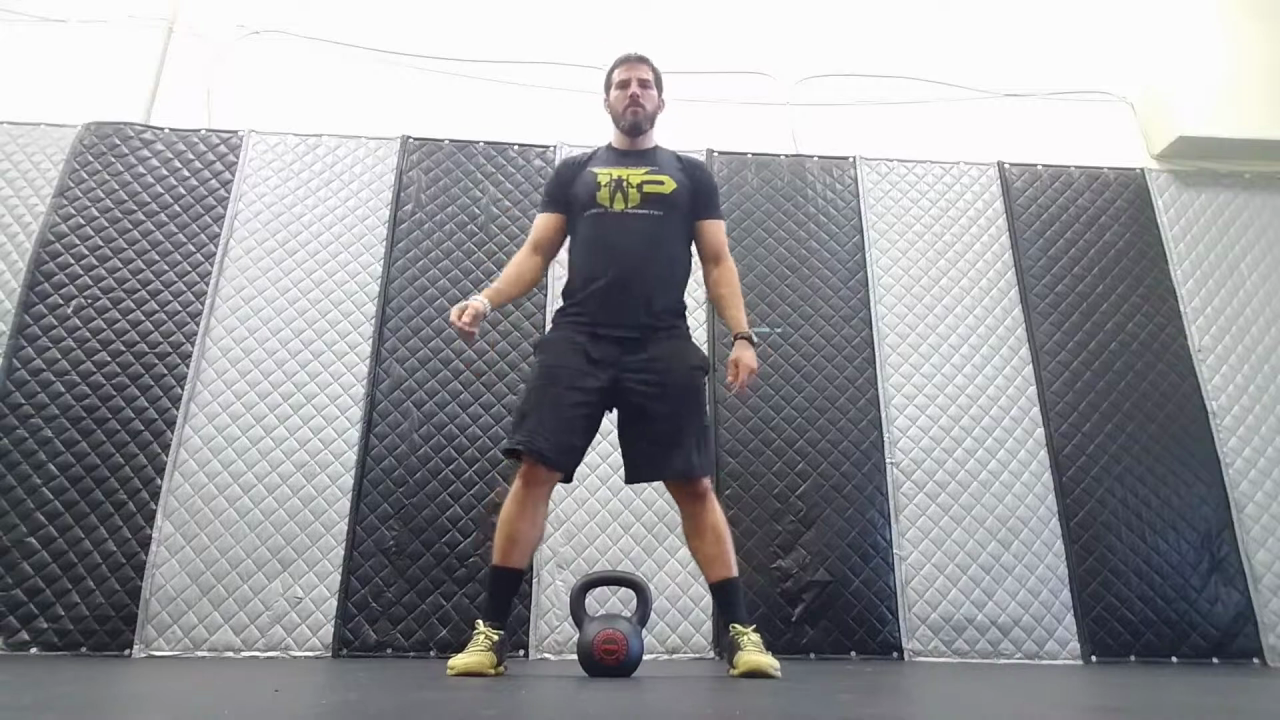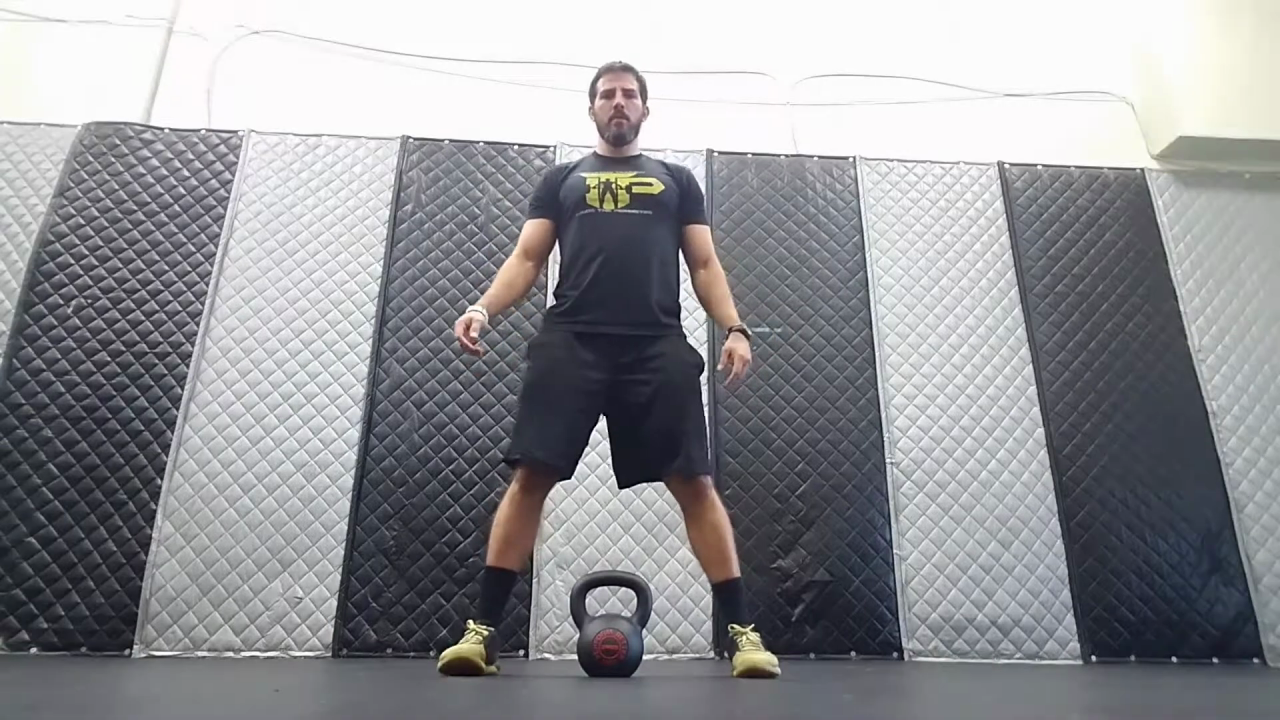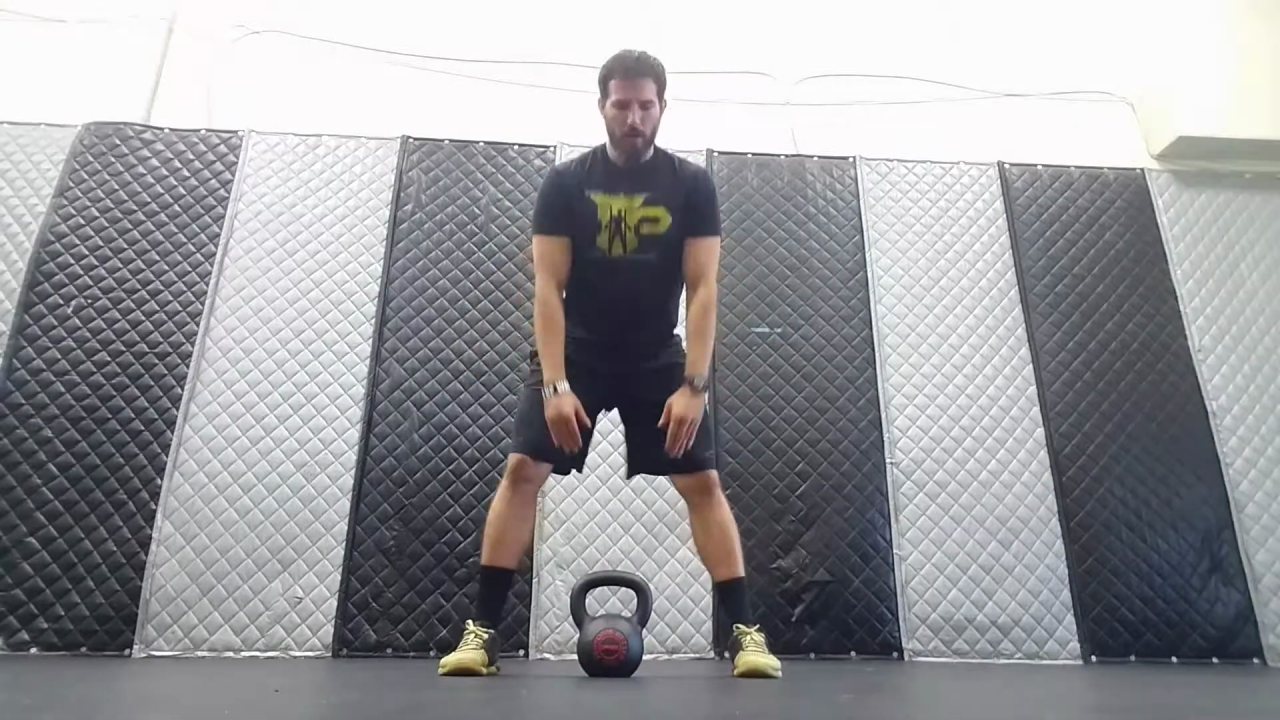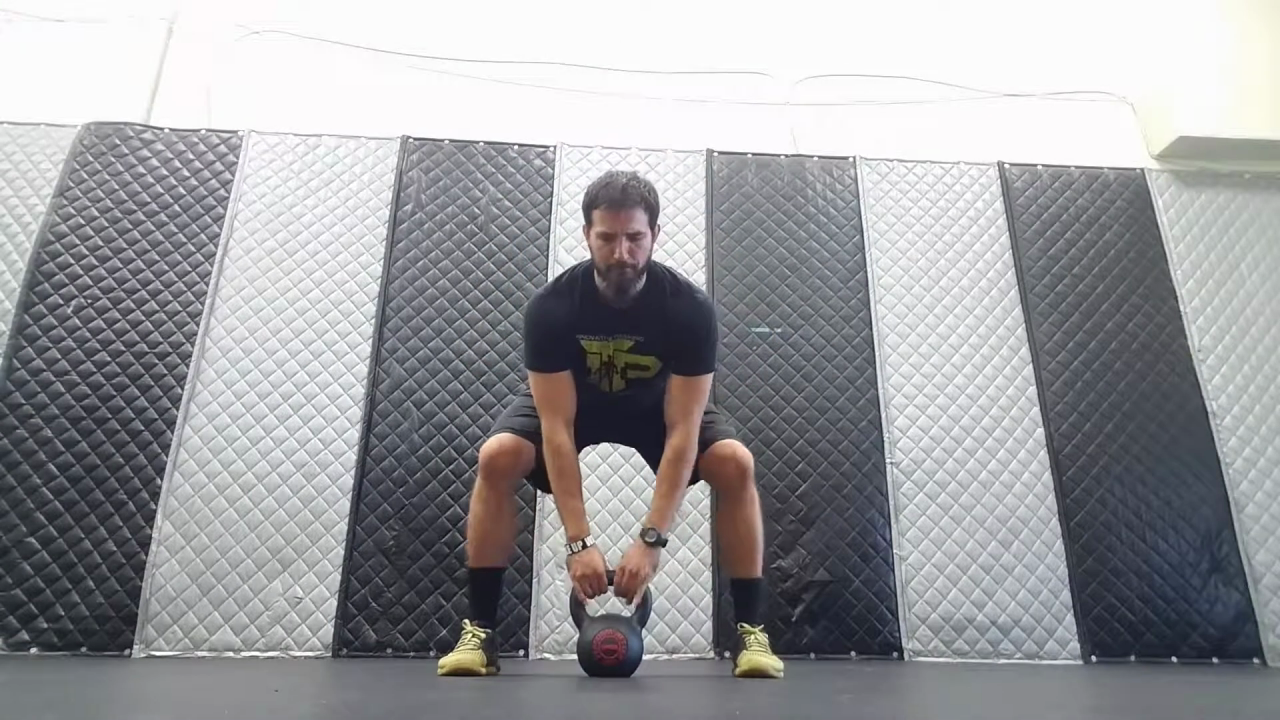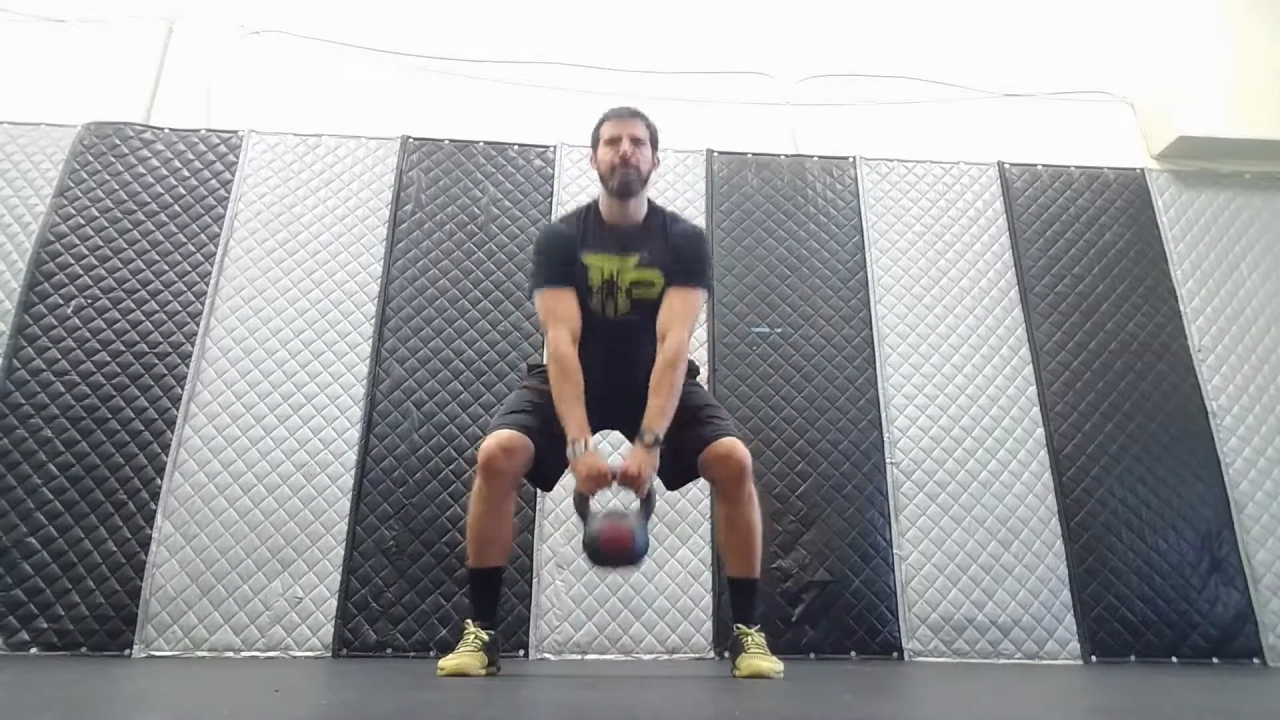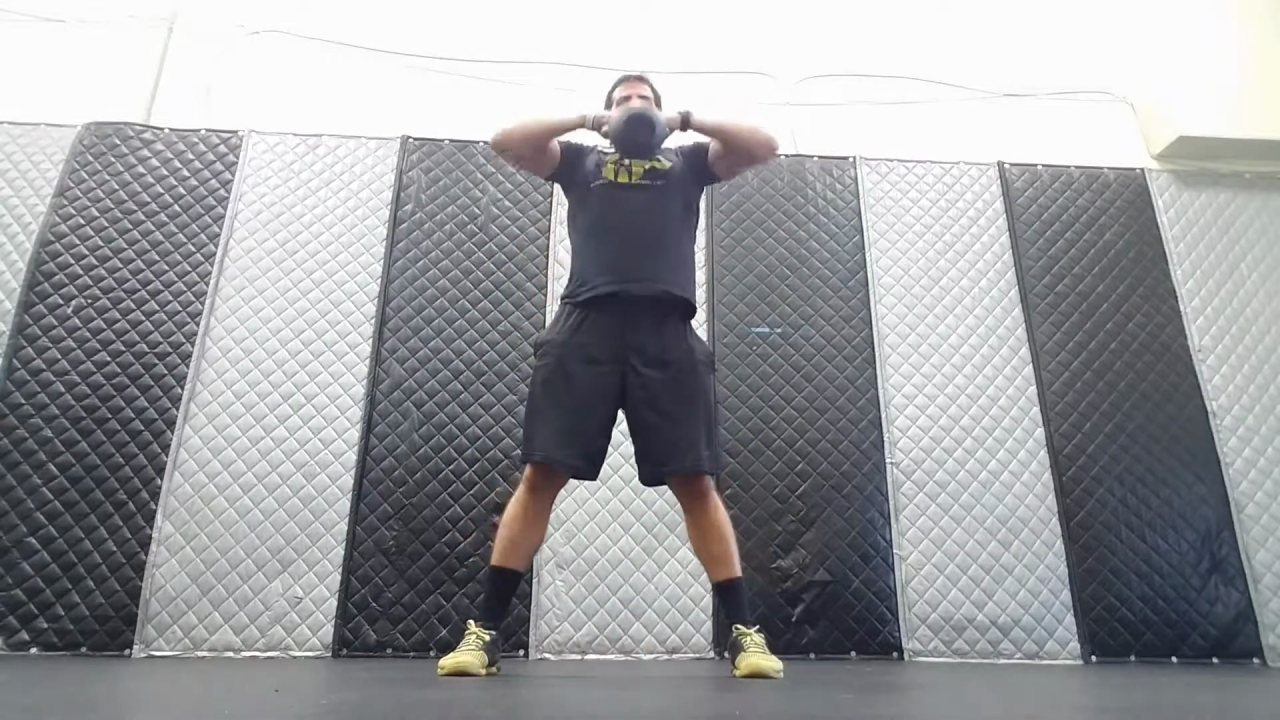
dt=0.7s
person 1, frame 1
left shoulder: (691, 174)
right shoulder: (574, 171)
left elbow: (718, 261)
right elbow: (535, 252)
left wrist: (742, 335)
right wrist: (486, 299)
left hip: (662, 348)
right hip: (576, 342)
left knee: (693, 486)
right knee: (533, 471)
left ankle: (739, 631)
right ankle: (491, 631)
person 1, frame 2
left shoulder: (676, 179)
right shoulder: (560, 179)
left elbow: (704, 263)
right elbow: (526, 257)
left wrist: (734, 328)
right wrist: (482, 307)
left hip: (658, 348)
right hip: (570, 344)
left knee: (694, 484)
right knee: (531, 477)
left ankle: (741, 629)
right ankle: (482, 629)
person 1, frame 3
left shoulder: (692, 186)
right shoulder: (565, 184)
left elbow: (703, 288)
right elbow: (548, 288)
left wrist: (692, 384)
right wrist: (555, 382)
left hip: (657, 357)
right hip: (575, 350)
left knee: (701, 479)
right knee: (524, 469)
left ankle: (745, 631)
right ankle: (482, 632)
person 1, frame 4
left shoulder: (690, 309)
right shoulder: (550, 307)
left elbow: (682, 431)
right elbow: (557, 429)
left wrist: (650, 540)
right wrist: (579, 542)
left hip: (656, 404)
right hip: (569, 401)
left knee: (735, 463)
right knee: (498, 457)
left ankle: (750, 631)
right ankle: (479, 632)
person 1, frame 5
left shoulder: (683, 241)
right shoulder: (560, 240)
left elbow: (674, 348)
right elbow: (562, 346)
left wrist: (651, 444)
right wrist: (578, 443)
left hip: (655, 385)
right hip: (578, 382)
left knee: (733, 463)
right knee: (496, 456)
left ankle: (747, 633)
right ankle: (480, 632)
person 1, frame 6
left shoulder: (687, 161)
right shoulder: (580, 161)
left elbow: (763, 146)
right elbow: (504, 141)
left wrist: (685, 119)
right wrist: (586, 118)
left hip: (665, 330)
right hip: (585, 326)
left knee: (695, 483)
right knee: (541, 476)
left ankle: (743, 632)
right ankle: (483, 631)
